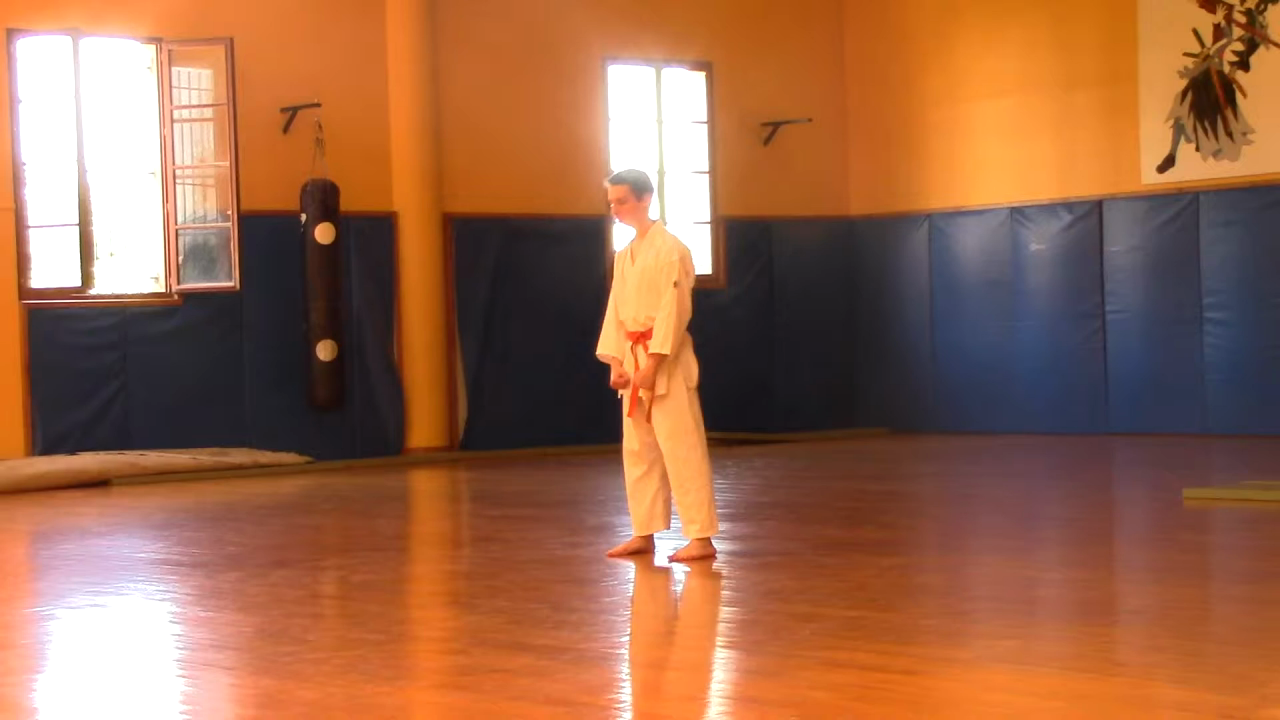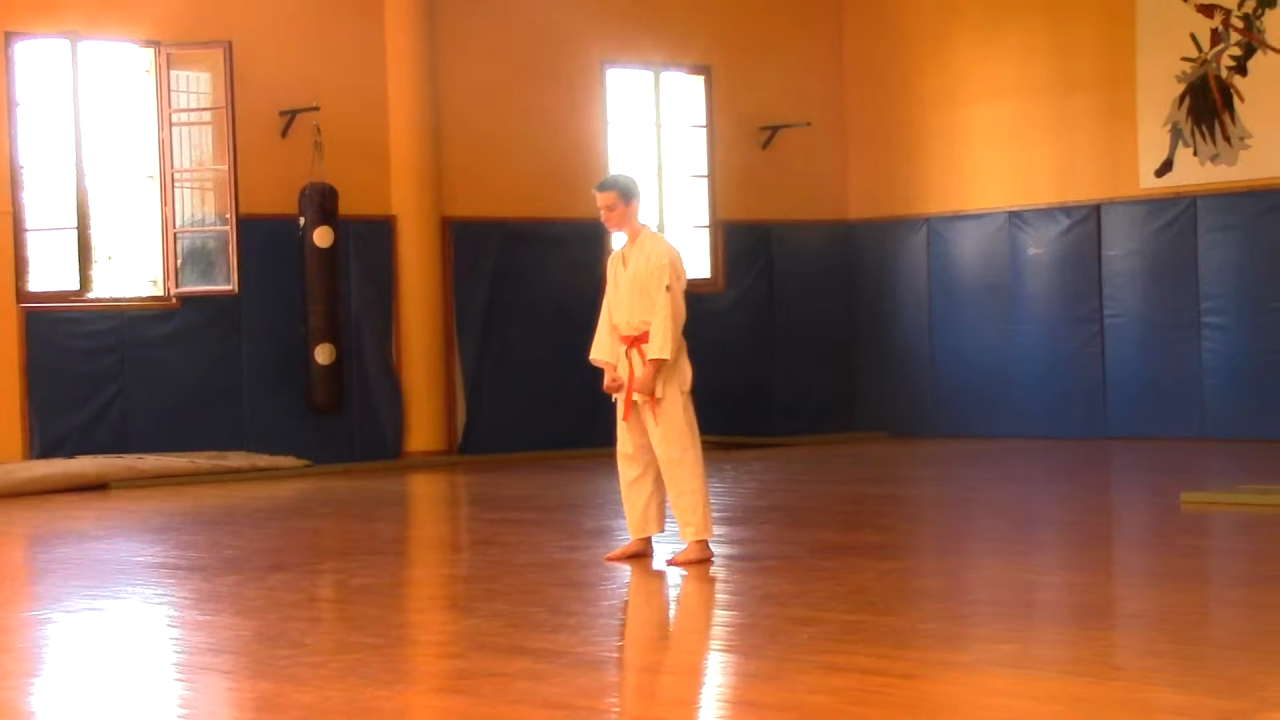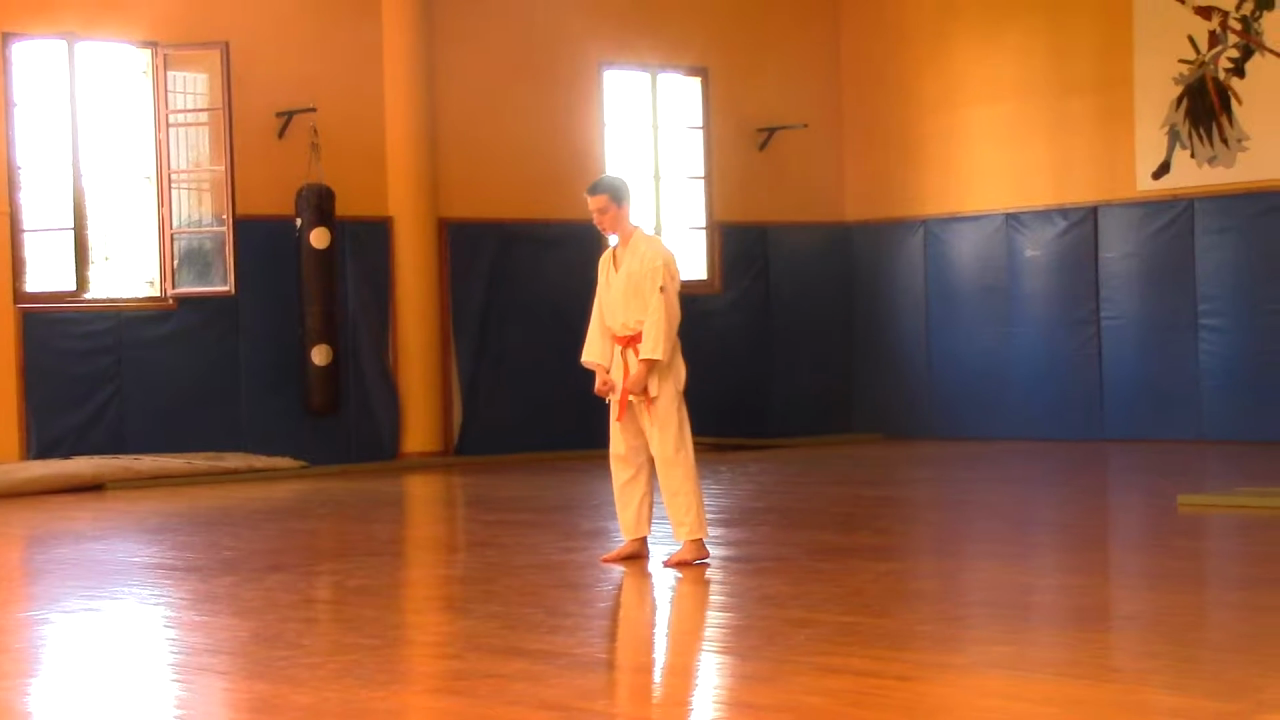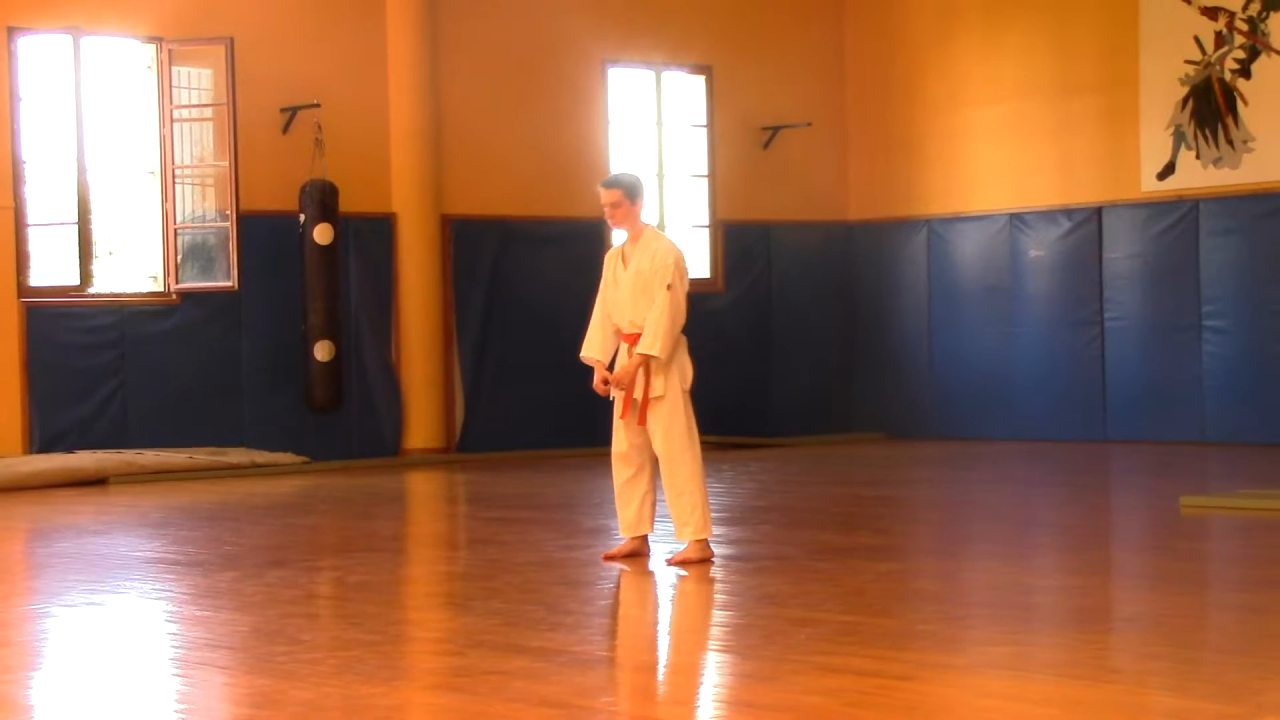
dt=0.2s
person 1, frame 1
left shoulder: (670, 249)
right shoulder: (624, 255)
left elbow: (674, 312)
right elbow: (616, 311)
left wrist: (652, 363)
right wrist: (616, 362)
left hip: (666, 358)
right hip: (634, 358)
left knee: (681, 447)
right knee: (638, 451)
left ankle: (701, 537)
right ankle: (644, 533)
person 1, frame 2
left shoulder: (660, 252)
right shoulder: (616, 258)
left elbow: (669, 315)
left wrist: (651, 368)
right wrist: (609, 366)
left hip: (661, 363)
right hip: (628, 362)
left knee: (676, 451)
right knee: (632, 453)
left ankle: (698, 540)
right ankle: (642, 536)
person 1, frame 3
left shoulder: (654, 253)
right shoulder: (607, 260)
left elbow: (663, 316)
right elbow: (601, 317)
left wrist: (643, 368)
right wrist: (600, 368)
left hip: (656, 364)
right hip: (621, 363)
left knee: (670, 451)
right knee: (625, 454)
left ankle: (693, 540)
right ankle: (636, 538)
person 1, frame 4
left shoulder: (664, 251)
right shoulder: (614, 258)
left elbow: (667, 315)
right elbow: (605, 313)
left wrist: (636, 363)
right wrist: (600, 365)
left hip: (661, 361)
right hip: (628, 361)
left knee: (675, 451)
right knee: (627, 452)
left ankle: (698, 540)
right ankle: (637, 535)
